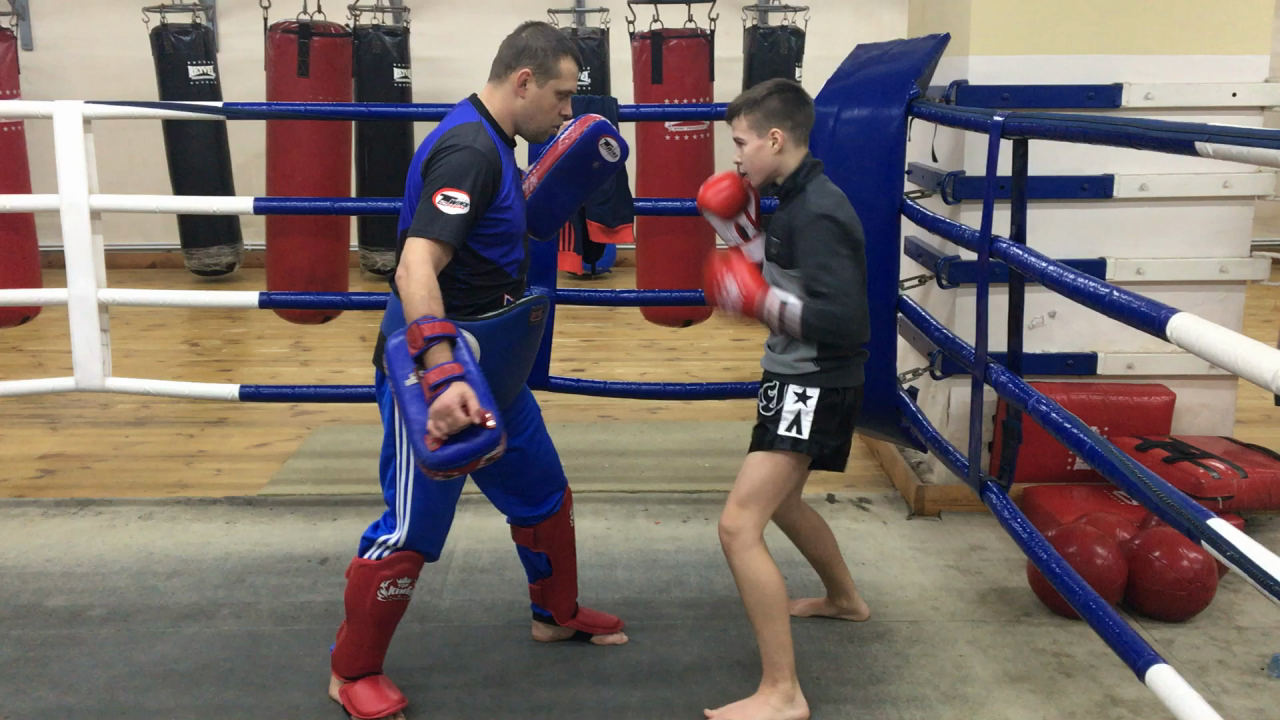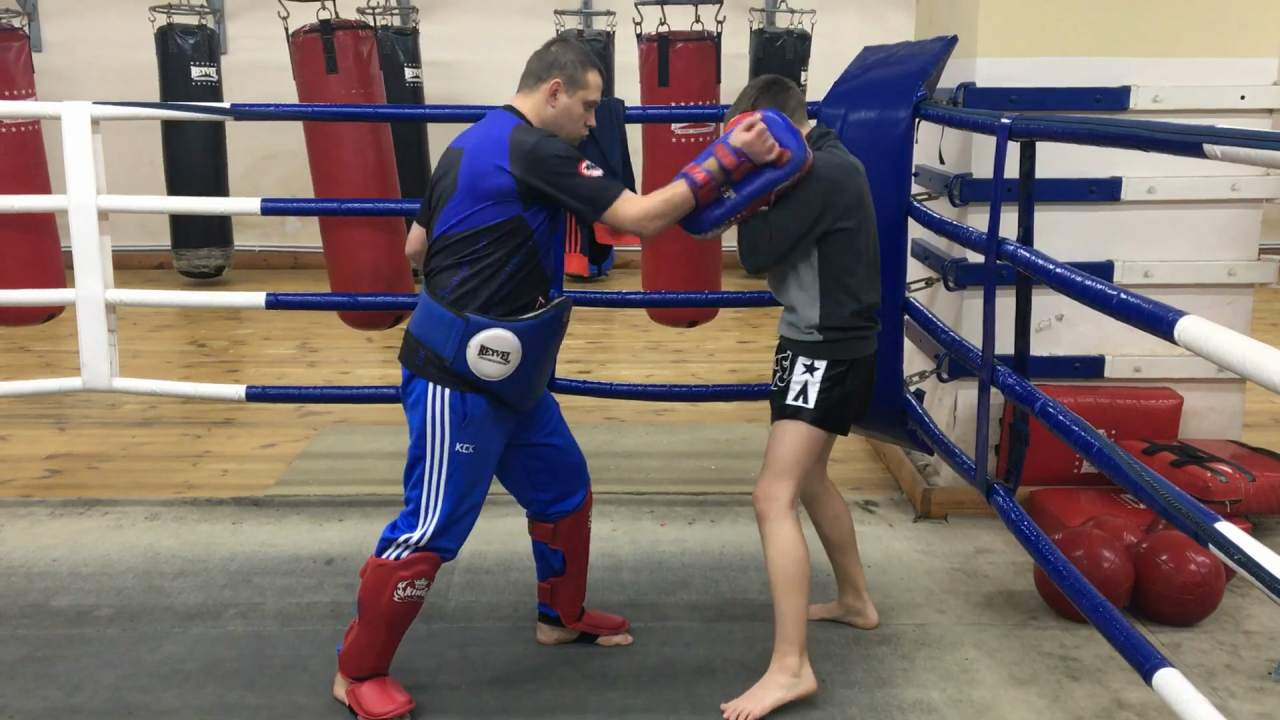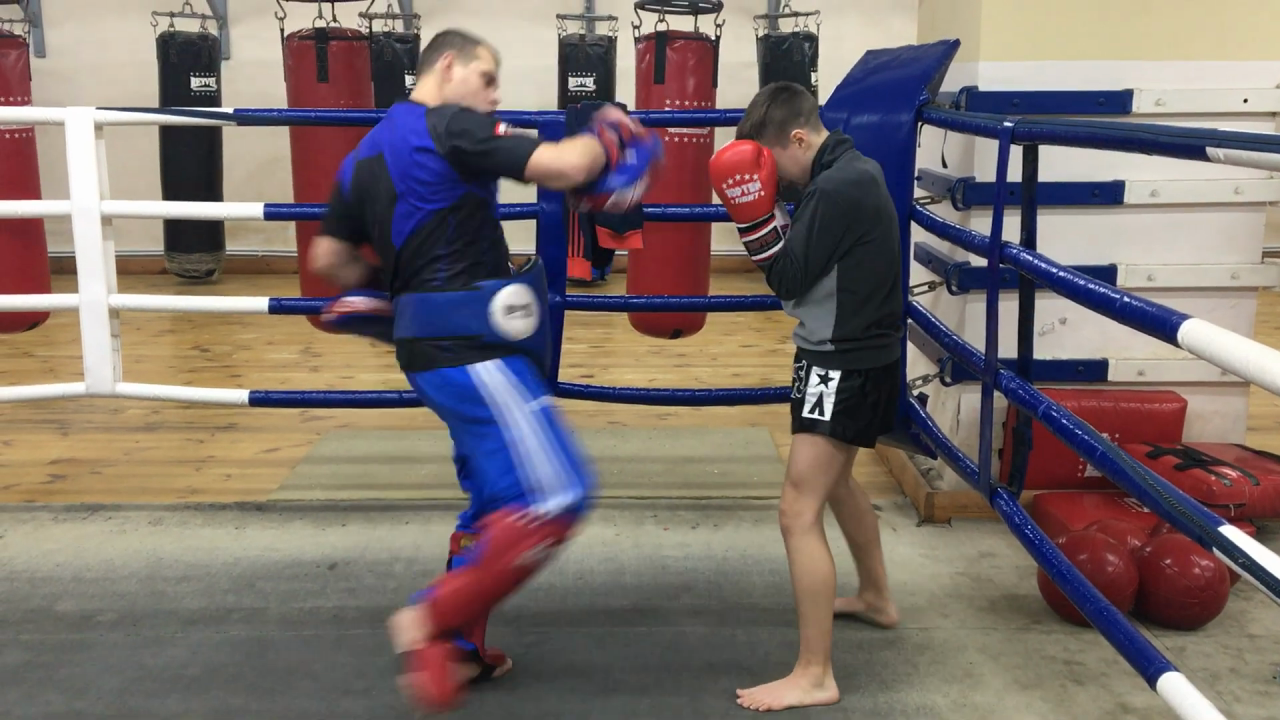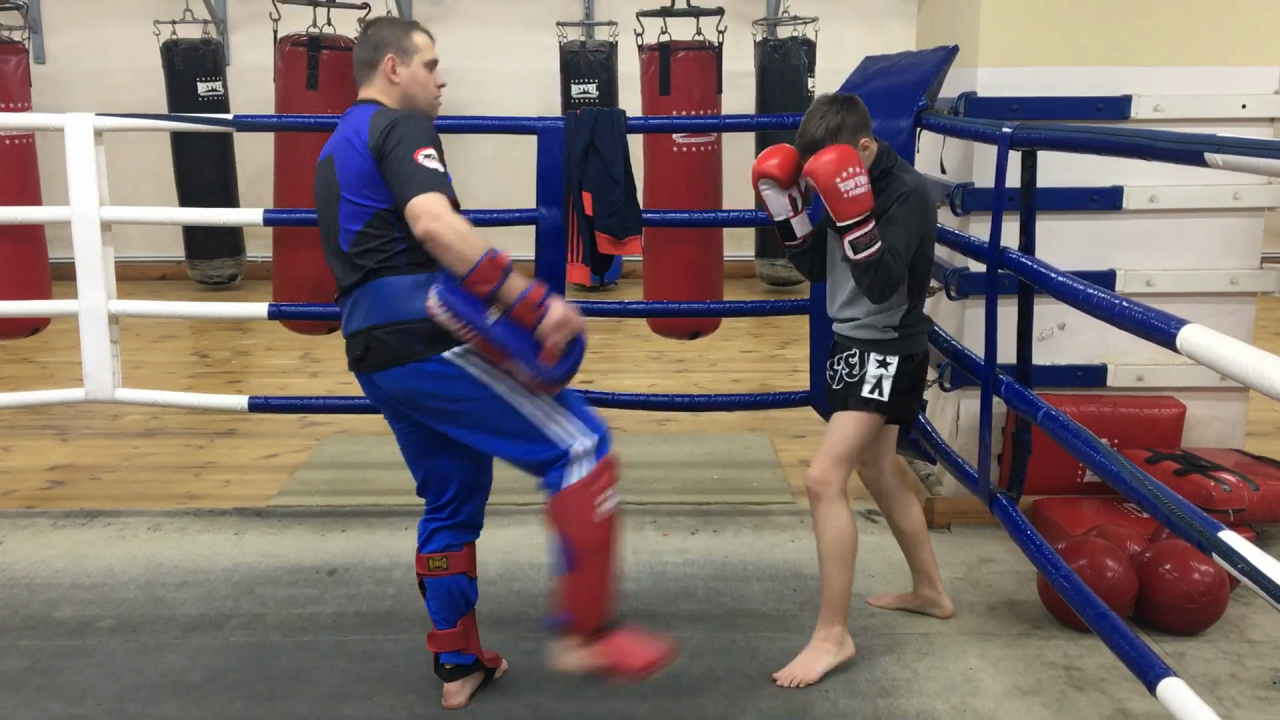
dt=0.7s
person 1, frame 1
left shoulder: (488, 139)
right shoulder: (468, 150)
right elbow: (416, 269)
right wrist: (445, 379)
right hip: (443, 369)
left knee: (541, 492)
right knee: (412, 528)
left ankle: (556, 612)
person 1, frame 2
left shoulder: (473, 144)
right shoulder: (533, 150)
left elbow: (418, 245)
right elbow: (640, 218)
right wrist: (727, 159)
left hip: (500, 367)
right hip: (460, 369)
left knee: (562, 488)
right knee: (431, 527)
left ankle: (561, 615)
person 1, frame 3
left shoulder: (366, 153)
right shoulder: (447, 126)
left elbow: (329, 256)
right elbow: (561, 168)
right wrist: (612, 130)
left hip: (434, 347)
right hip: (473, 343)
left knee: (499, 494)
right knee: (552, 498)
left ankle: (458, 648)
right ankle: (429, 627)
person 1, frame 4
left shoulder: (339, 154)
right shoulder: (401, 133)
right elbow: (435, 225)
right wrist: (534, 304)
left hip: (379, 353)
right hip: (430, 341)
left knee: (454, 504)
right knee: (581, 449)
left ankle: (457, 664)
right ankle: (585, 632)
person 2, frame 1
left shoulder: (817, 213)
right shoulder: (796, 198)
left elbow: (844, 323)
right elbow: (775, 264)
left wrist: (762, 299)
right wrist: (737, 224)
left hip: (814, 388)
right hip: (799, 380)
left knee: (738, 526)
right knee: (777, 497)
right ankle: (843, 596)
person 2, frame 2
left shoulder: (815, 169)
right shoulder: (836, 164)
left elbow: (760, 254)
left hip: (824, 353)
right hip: (840, 346)
left knee: (774, 498)
right knee: (807, 477)
left ankle: (790, 666)
right ankle: (854, 600)
person 2, frame 3
left shoulder: (836, 189)
right shoulder: (853, 170)
left elbow: (792, 280)
right elbow: (814, 258)
left wrist: (753, 212)
right wrist: (764, 208)
left hip: (844, 366)
right hip: (862, 355)
left knee: (799, 512)
right knee: (835, 481)
left ankle: (814, 676)
right ankle: (874, 597)
person 2, frame 4
left shoulder: (907, 192)
right shoulder: (855, 187)
left elbow: (880, 285)
right elbow: (814, 265)
left wrist: (853, 212)
right wrist: (785, 206)
left hip: (886, 354)
right hip: (855, 345)
left knee: (824, 479)
right knee: (879, 473)
left ankle: (832, 633)
right ankle: (929, 591)
